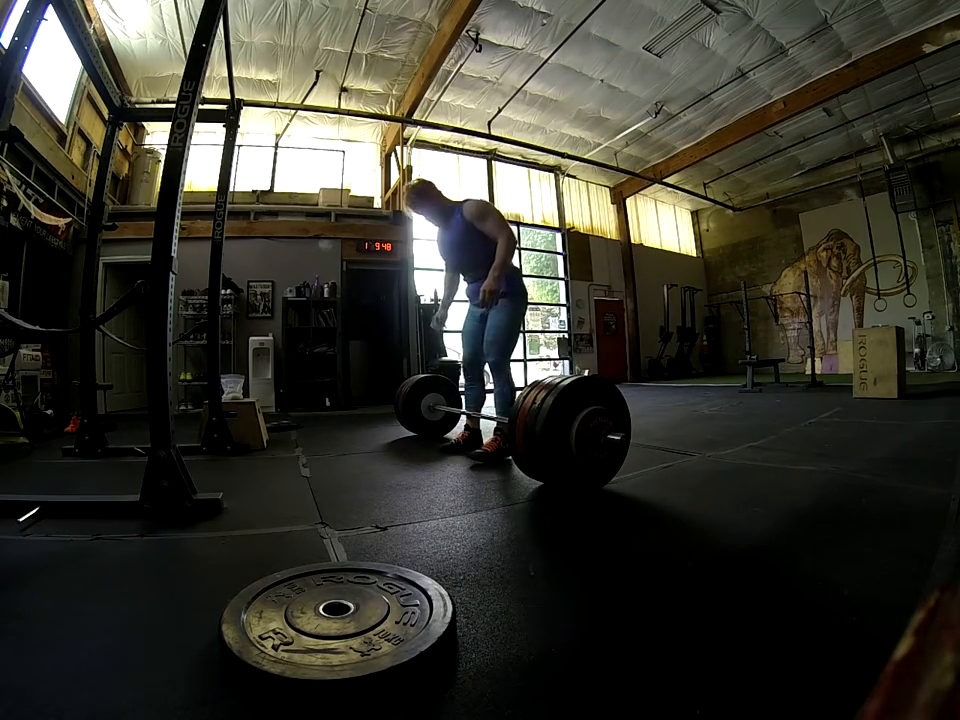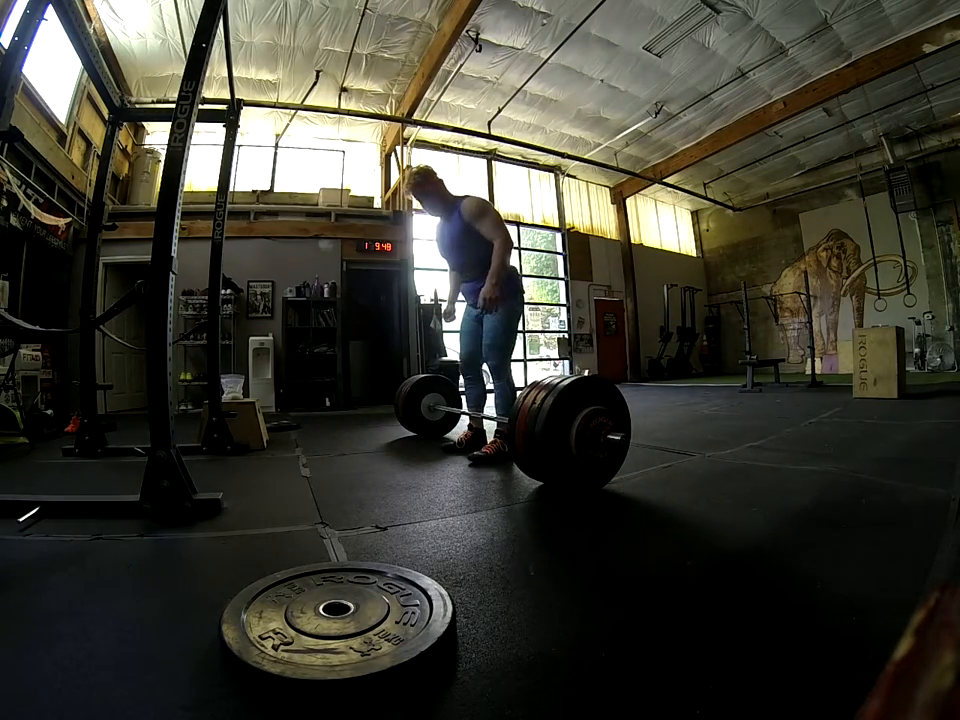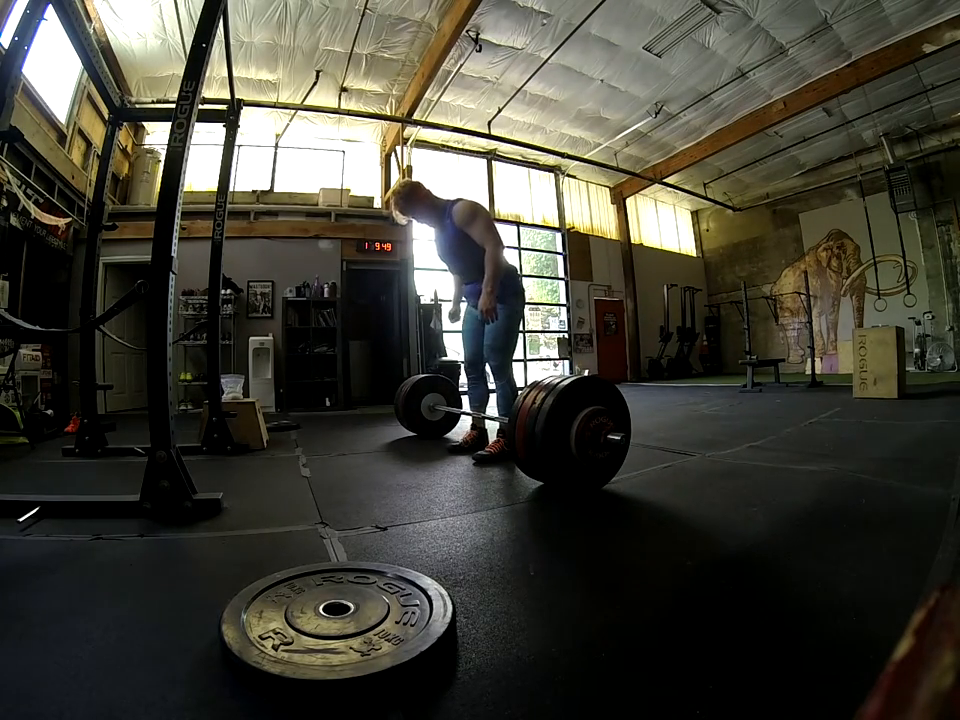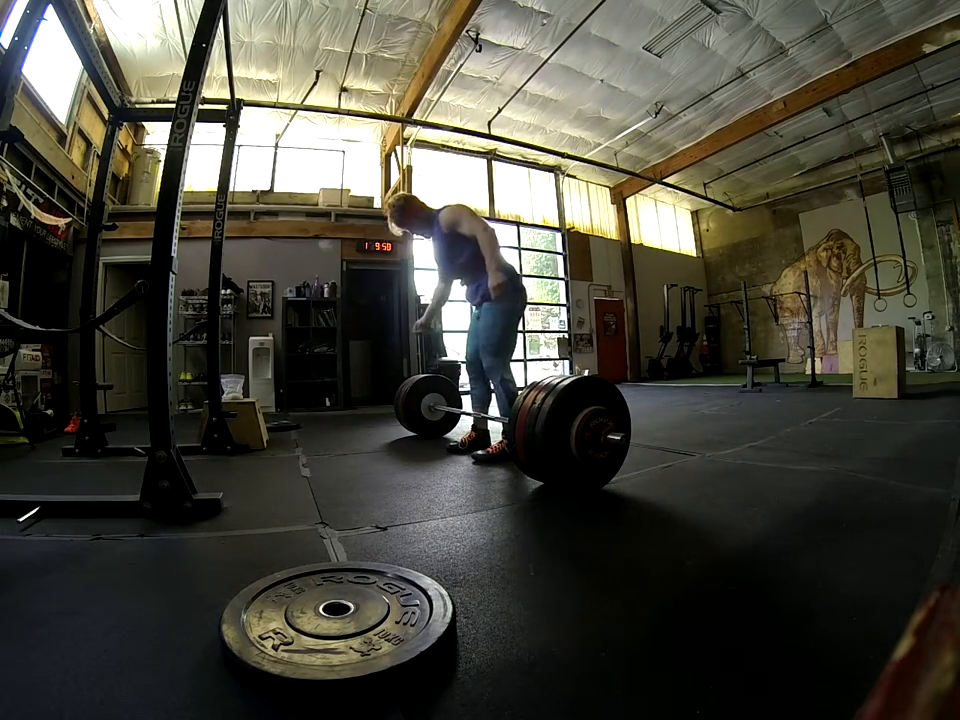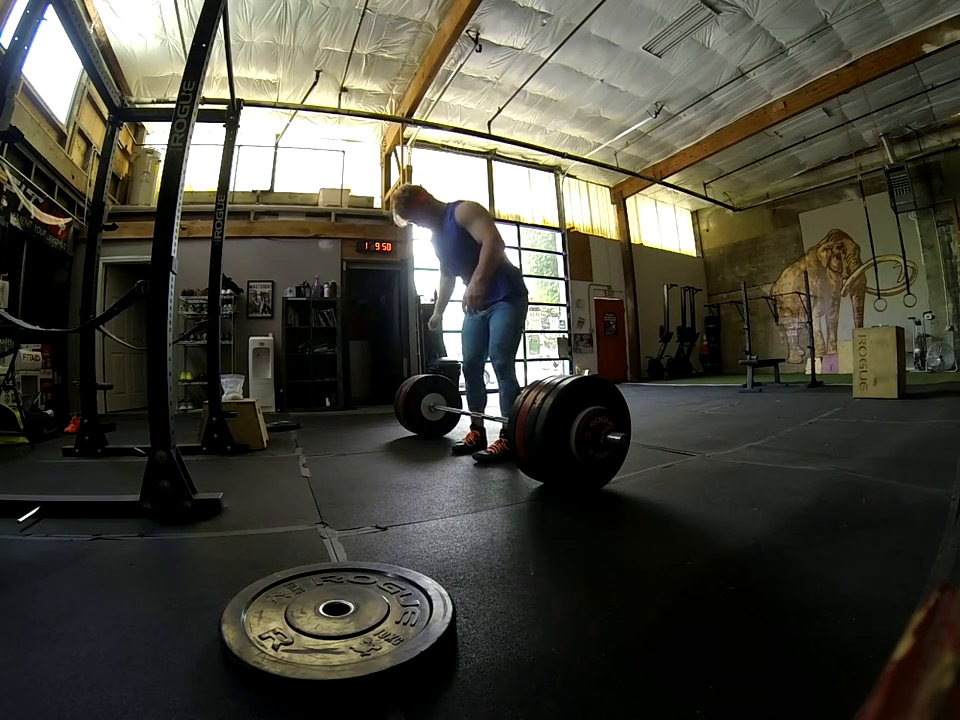
dt=0.5s
person 1, frame 1
left shoulder: (472, 210)
right shoulder: (443, 234)
left elbow: (507, 238)
left wrist: (494, 277)
right wrist: (443, 308)
left hip: (505, 294)
right hip: (478, 301)
left knee: (496, 362)
right knee: (471, 364)
left ankle: (503, 437)
right ankle: (472, 431)
person 1, frame 2
left shoulder: (471, 207)
right shoulder: (441, 227)
left elbow: (503, 241)
left wrist: (492, 284)
right wrist: (451, 301)
left hip: (501, 295)
right hip: (474, 301)
left knee: (497, 365)
right knee: (469, 365)
left ankle: (504, 439)
right ankle: (475, 431)
person 1, frame 3
left shoulder: (463, 210)
right shoulder: (439, 230)
left elbow: (494, 245)
left wrist: (489, 292)
right wrist: (456, 302)
left hip: (501, 296)
right hip: (475, 302)
left knee: (498, 365)
right knee: (472, 365)
left ankle: (506, 438)
right ankle: (478, 431)
person 1, frame 4
left shoulder: (449, 216)
right shoulder: (437, 240)
left elbow: (484, 231)
right elbow: (444, 283)
left wrist: (495, 271)
right wrist: (428, 317)
left hip: (502, 294)
right hip: (481, 301)
left knee: (494, 364)
right knee: (474, 364)
left ankle: (510, 438)
right ankle: (479, 431)
person 1, frame 5
left shoulder: (464, 211)
right shoulder: (437, 237)
left elbow: (493, 243)
right elbow: (447, 276)
left wrist: (477, 283)
right wrist: (438, 312)
left hip: (506, 297)
right hip: (476, 303)
left knee: (501, 364)
right knee: (470, 366)
left ankle: (509, 438)
right ankle: (477, 432)
